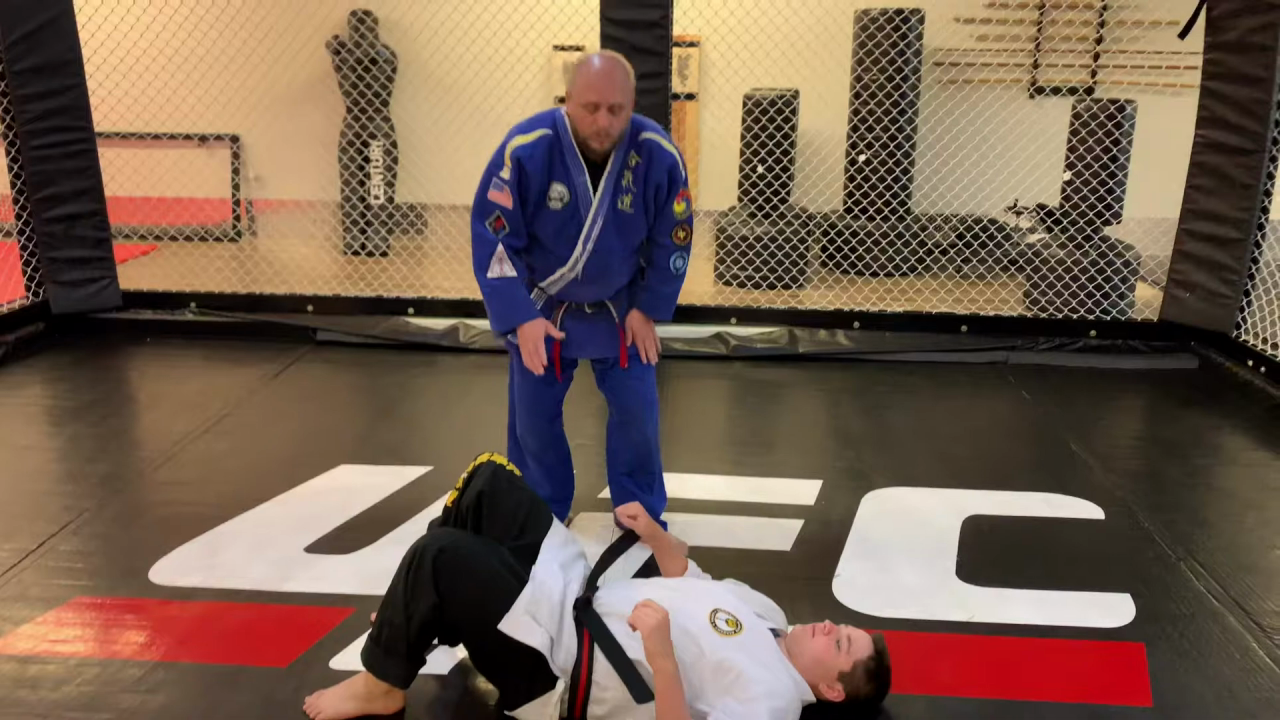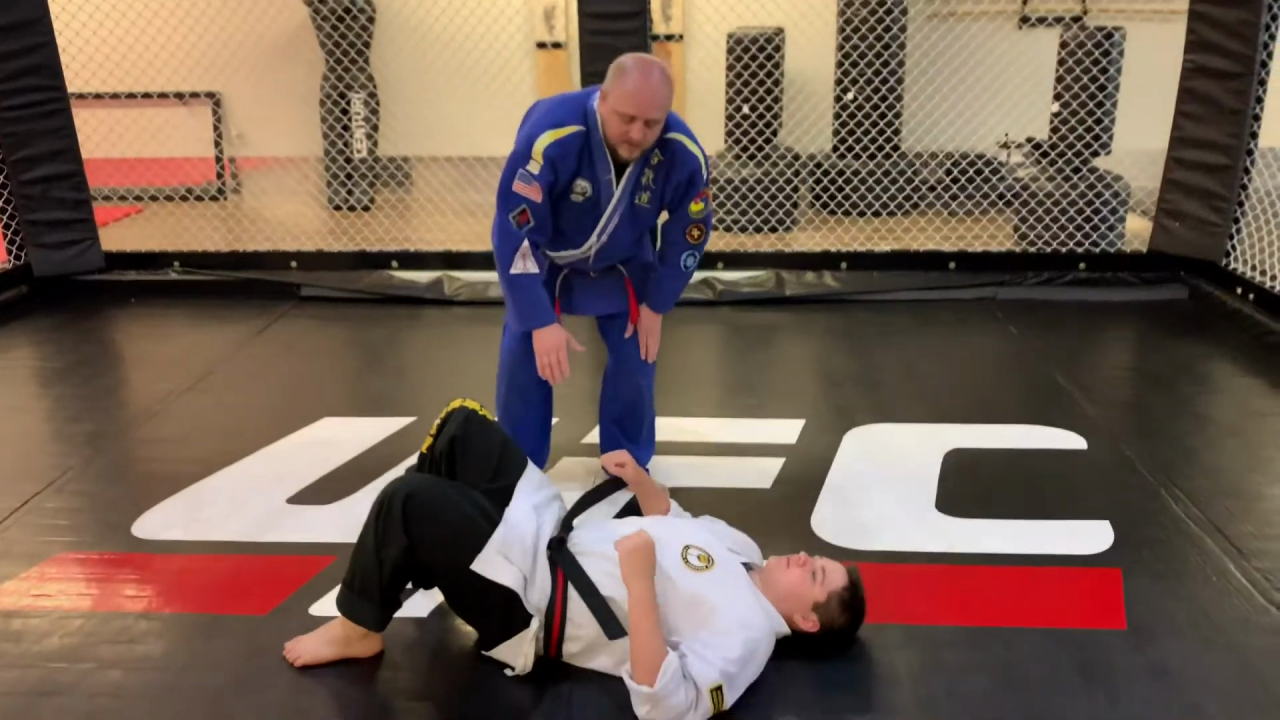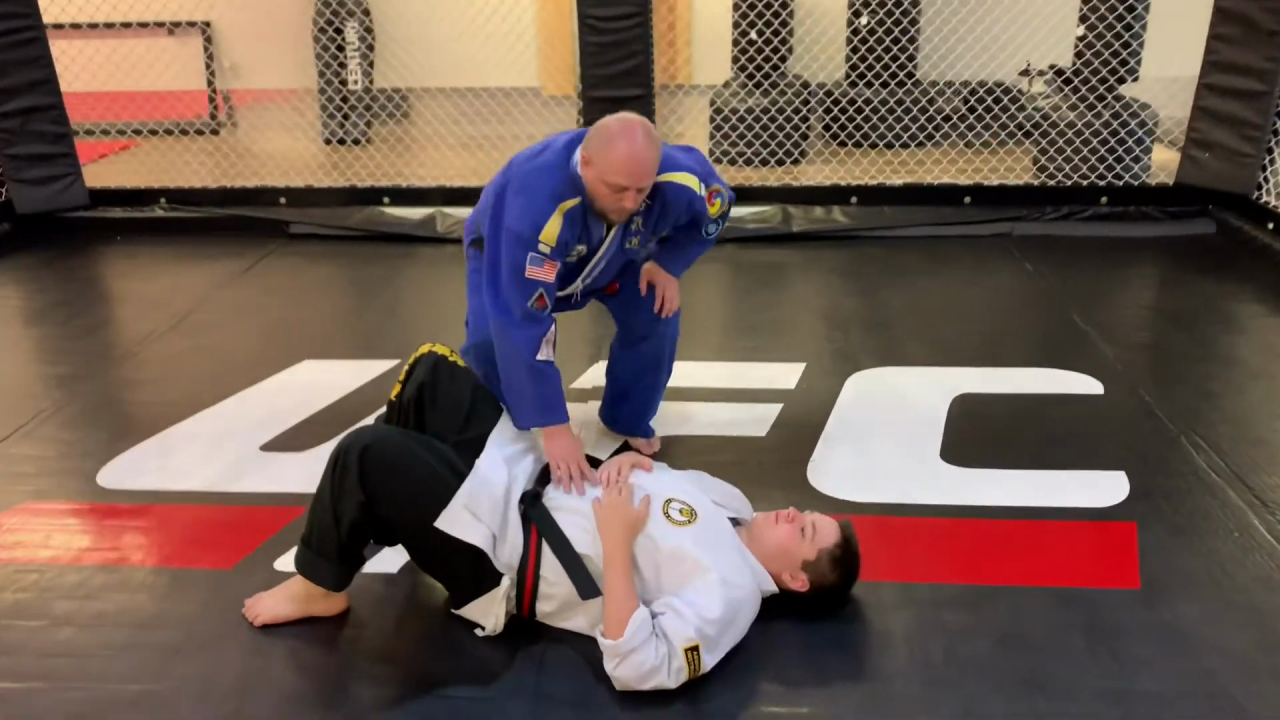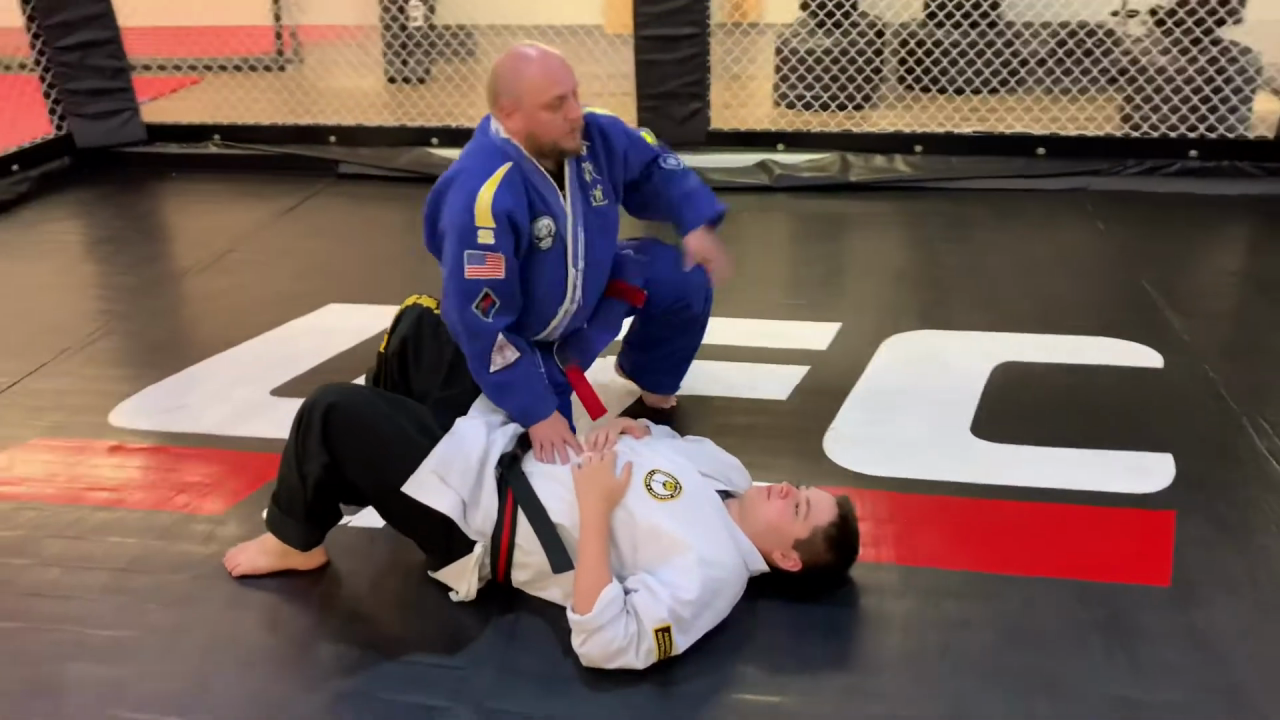
dt=0.7s
person 1, frame 1
right shoulder: (767, 616)
right elbow: (694, 586)
left wrist: (660, 654)
right wrist: (656, 536)
left hip: (550, 670)
right hip: (580, 594)
left knee: (439, 558)
right knee: (489, 479)
right ankle: (419, 614)
person 1, frame 2
left shoulder: (747, 634)
right shoulder: (743, 552)
right elbow: (675, 525)
left wrist: (640, 582)
right wrist: (643, 481)
left hip: (526, 603)
right hip: (555, 532)
left knee: (407, 500)
right knee: (463, 425)
left ankle: (358, 629)
right ankle: (403, 559)
person 1, frame 3
left shoulder: (730, 594)
right shoulder: (731, 505)
left elbow: (635, 666)
left wrist: (615, 540)
right wrist: (631, 462)
left hip: (497, 557)
right hip: (529, 481)
left knee: (365, 454)
right knee: (434, 369)
left ankle: (319, 587)
right ankle: (377, 510)
person 1, frame 4
left shoulder: (711, 573)
right shoulder: (728, 474)
left elbow: (605, 645)
right elbow: (662, 443)
left wrist: (594, 508)
right wrist: (626, 426)
left hip: (475, 514)
right hip: (511, 441)
left knee: (331, 412)
left ankle: (294, 543)
right ankle: (367, 453)
person 2, frame 1
left shoulder: (658, 155)
right shoulder: (525, 150)
left elbow: (673, 240)
right elbow: (491, 238)
left wrist: (649, 309)
right wrist: (521, 317)
left hip: (621, 310)
right hip: (541, 310)
left knee: (636, 411)
right knee: (534, 416)
left ankle: (644, 519)
person 2, frame 2
left shoulder: (683, 154)
right shoulder: (550, 134)
left elbow: (687, 237)
right elbow: (514, 232)
left wrist: (655, 304)
right wrist: (541, 322)
left hip: (622, 267)
right hip: (543, 260)
left knee: (636, 358)
right knee: (525, 356)
person 2, frame 3
left shoulder: (675, 179)
right shoulder: (536, 200)
left elbow: (717, 201)
right elbow: (525, 322)
left wrist: (669, 265)
right wrist: (554, 427)
right hip: (505, 255)
left knee: (655, 316)
right knee: (491, 341)
left ankle: (628, 420)
person 2, frame 4
left shoulder: (593, 132)
right shoulder: (483, 197)
left elbow: (652, 166)
right elbow: (482, 323)
left wrist: (695, 222)
right wrist: (536, 414)
right hip: (520, 340)
left knee: (687, 278)
right knee: (549, 458)
left ankle: (650, 374)
